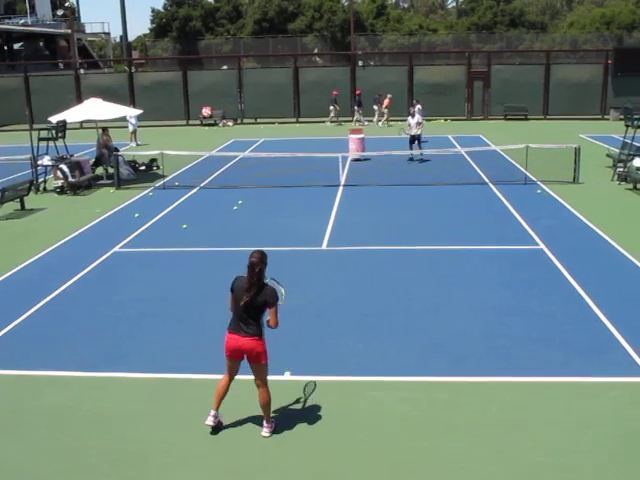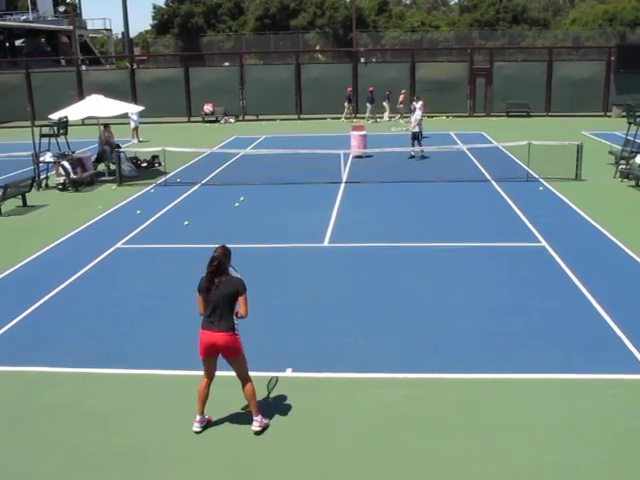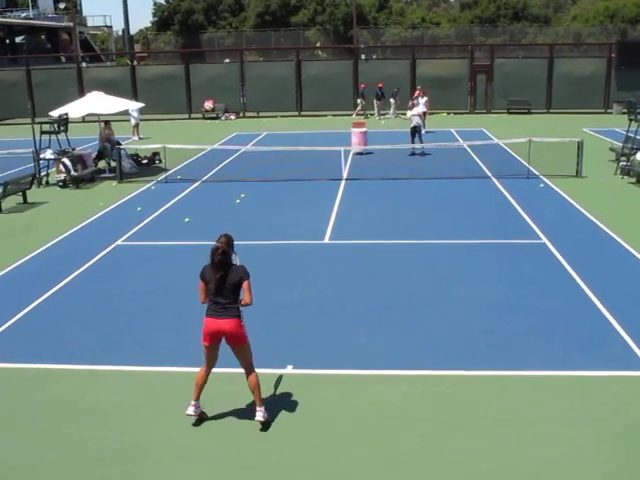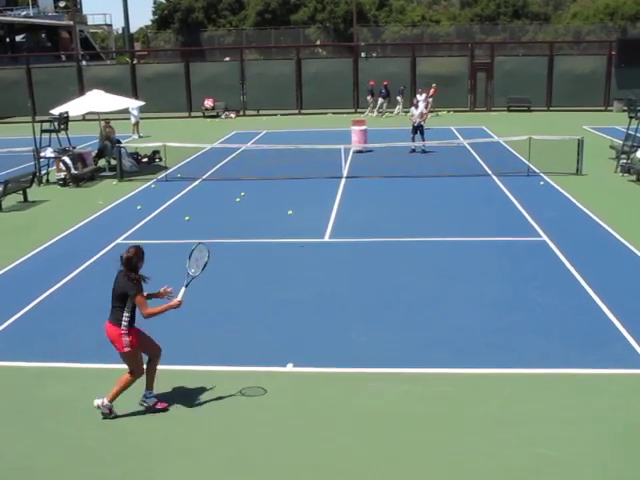
dt=0.7s
person 1, frame 1
left shoulder: (237, 282)
right shoulder: (269, 292)
right elbow: (273, 324)
right wrist: (266, 320)
left hip: (232, 338)
right hip: (254, 342)
left knee: (228, 376)
right knee: (261, 384)
left ankle: (213, 415)
right ankle: (267, 424)
person 1, frame 2
left shoulder: (203, 282)
right shoulder: (237, 282)
left elbow: (201, 311)
right elbow: (243, 313)
left hip: (206, 335)
right hip: (227, 336)
left knee: (207, 377)
right knee: (244, 378)
left ankle: (199, 419)
right ankle: (257, 419)
person 1, frame 3
left shoulder: (206, 270)
right shoulder: (241, 270)
left elbow: (203, 298)
right elbow: (248, 300)
left hip: (211, 322)
right hip: (233, 323)
left knee: (207, 365)
right knee: (249, 368)
left ankle: (194, 405)
right ankle: (260, 410)
person 1, frame 4
left shoulder: (123, 274)
right shoulder: (132, 282)
right elbow: (145, 312)
left wrist: (157, 294)
right wrist: (170, 305)
left hip: (117, 327)
right hip: (120, 331)
left knee: (155, 352)
right knee: (137, 371)
left ankle: (149, 397)
right ankle: (105, 402)
